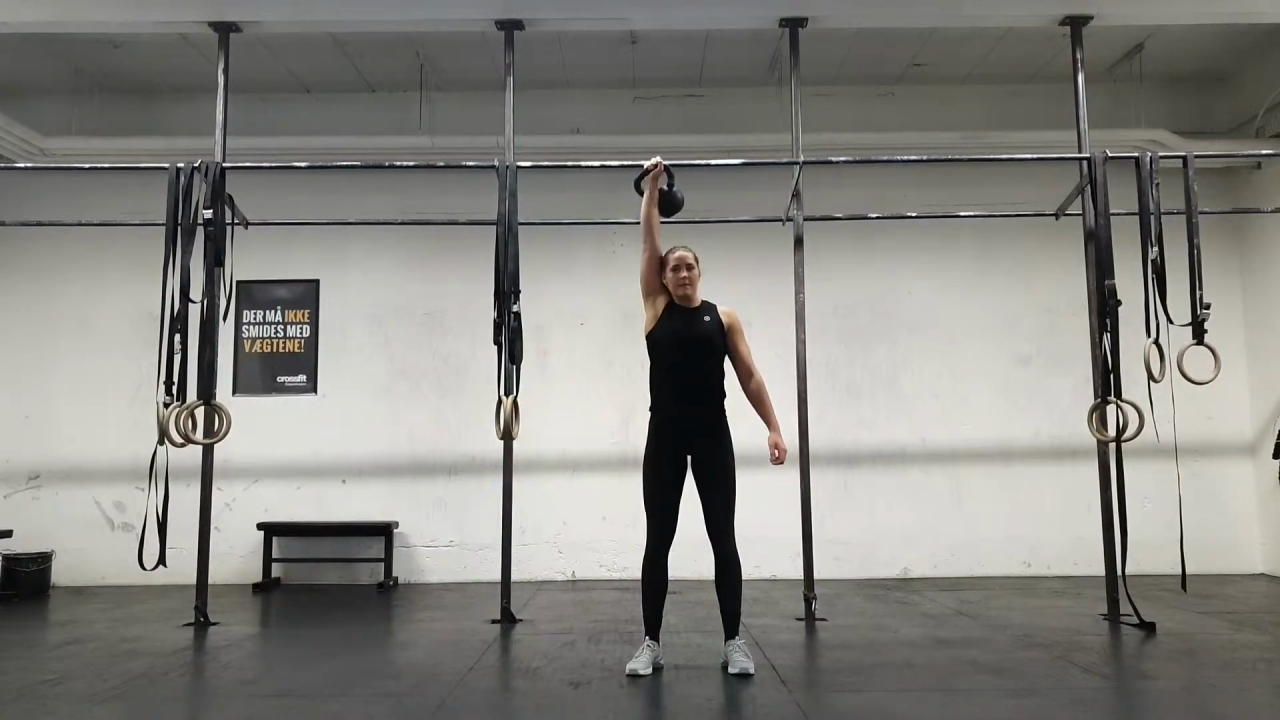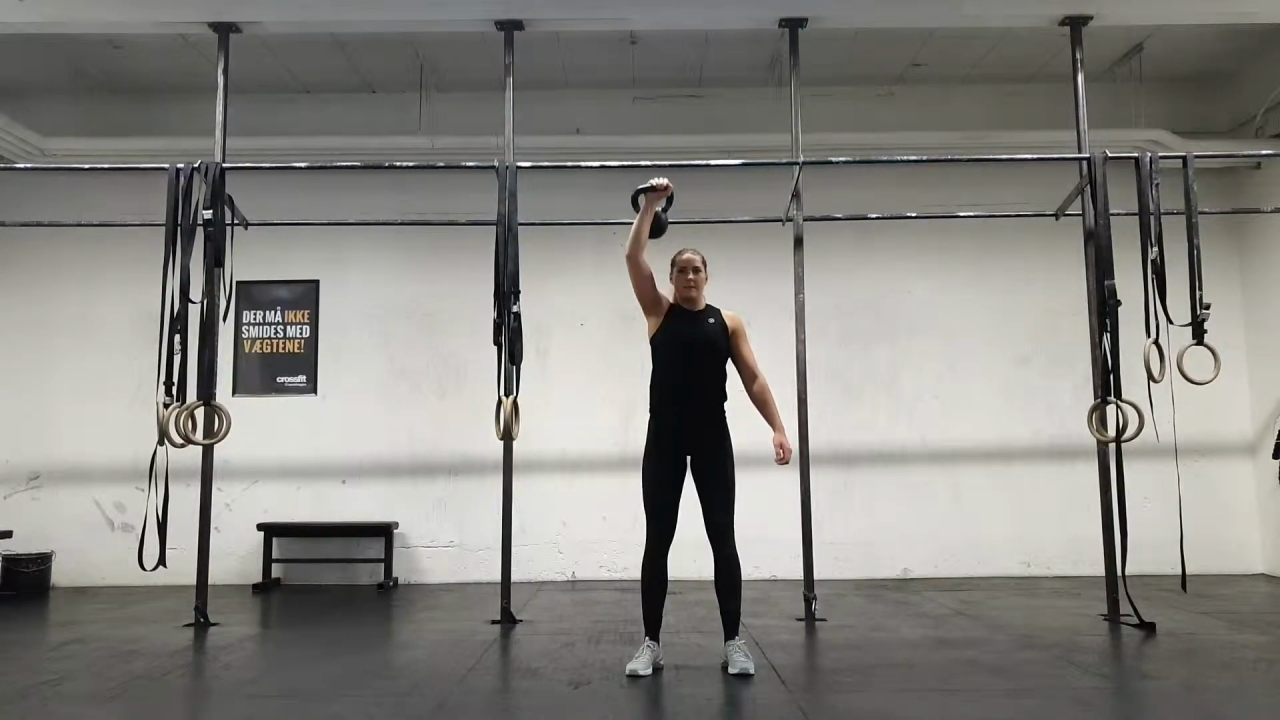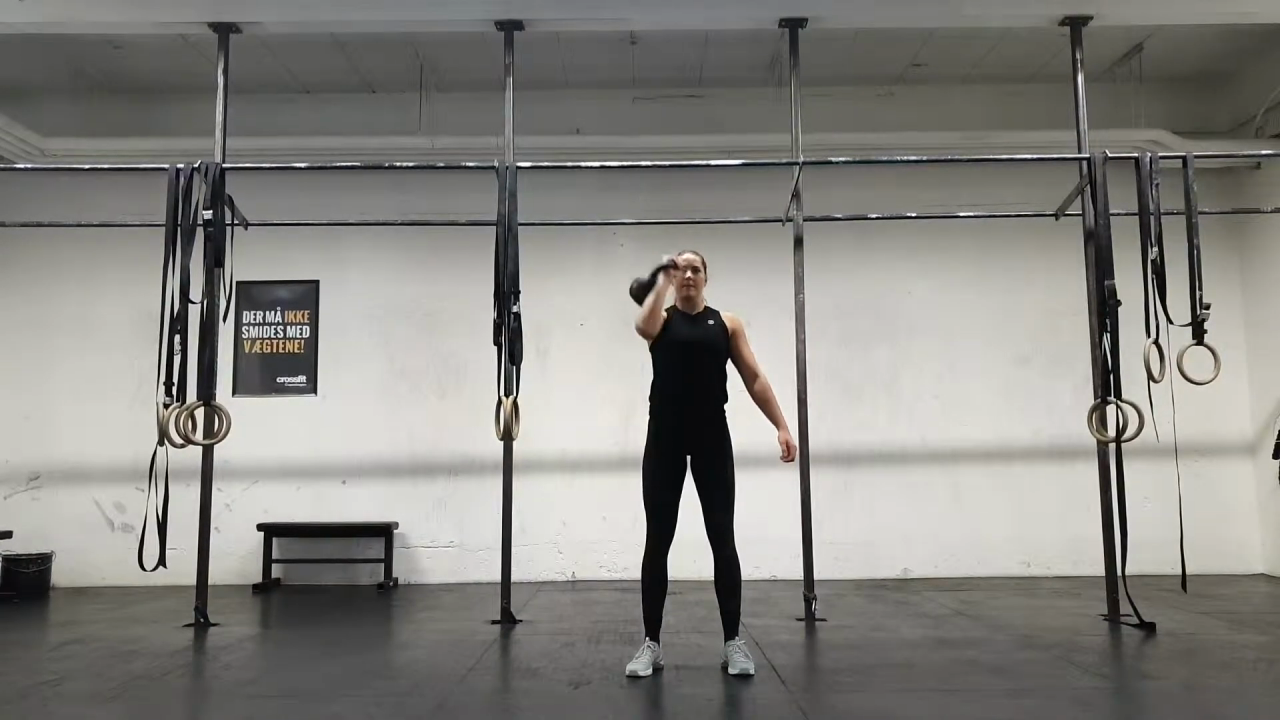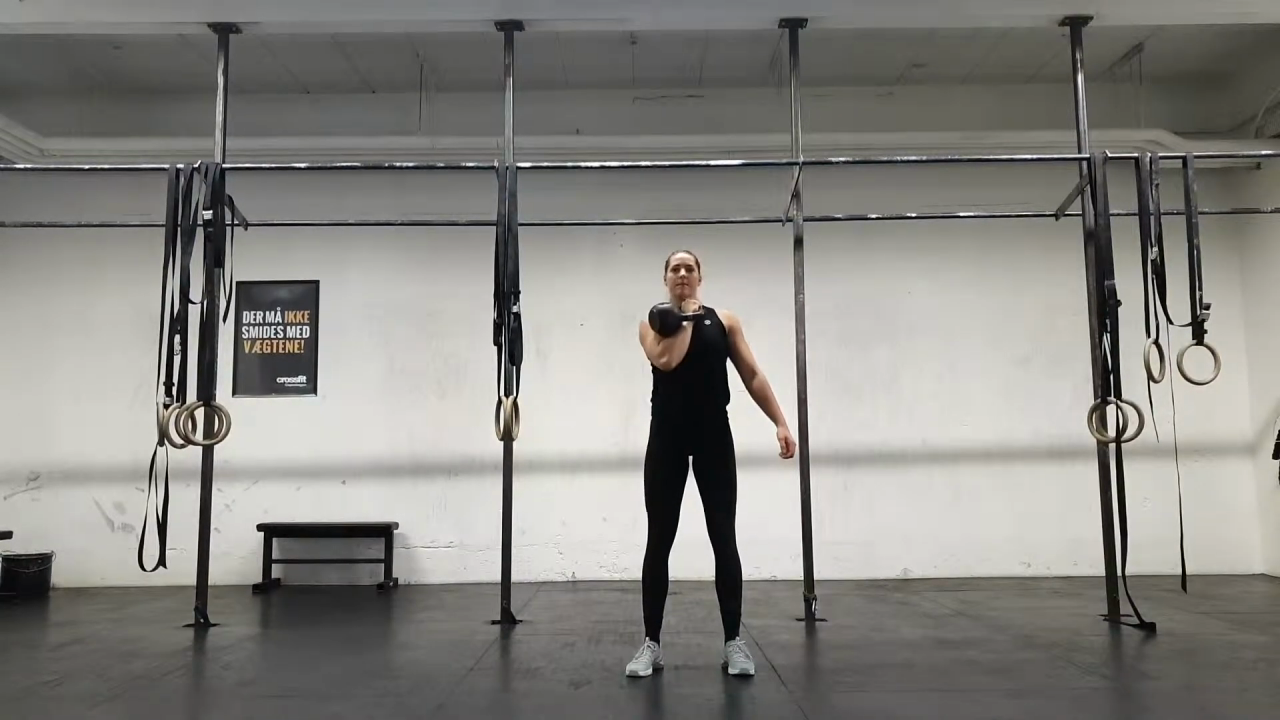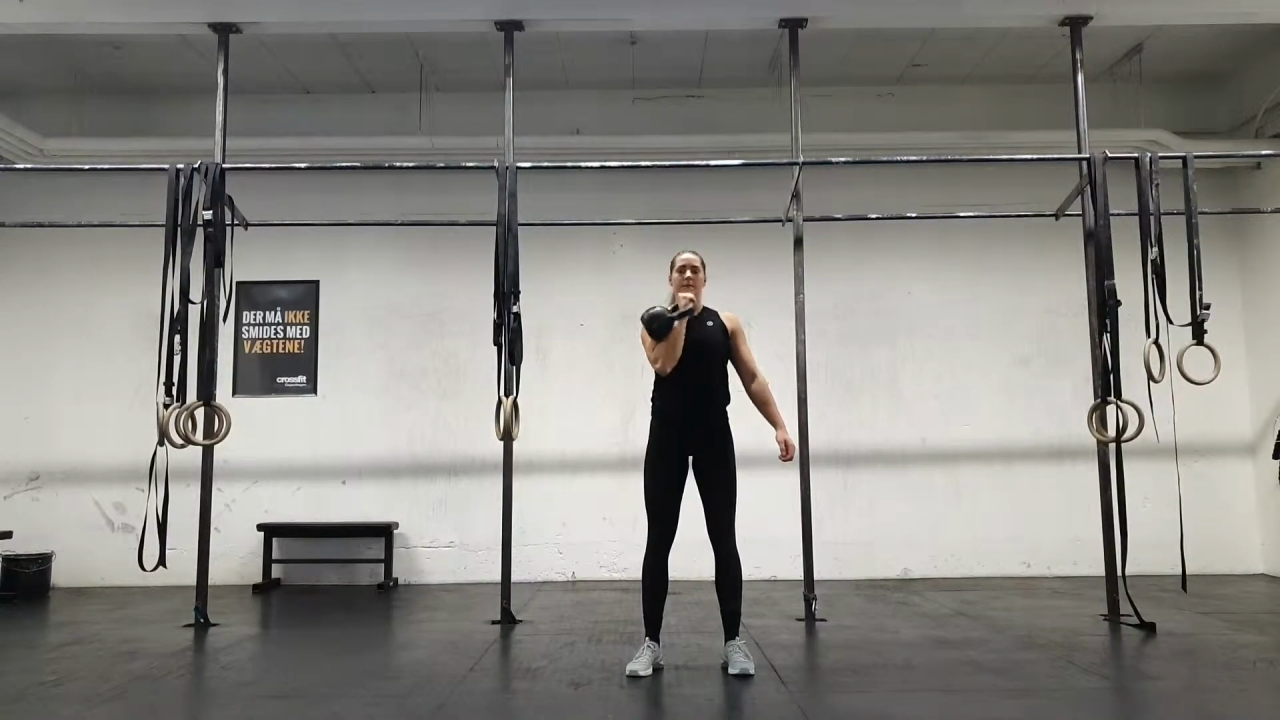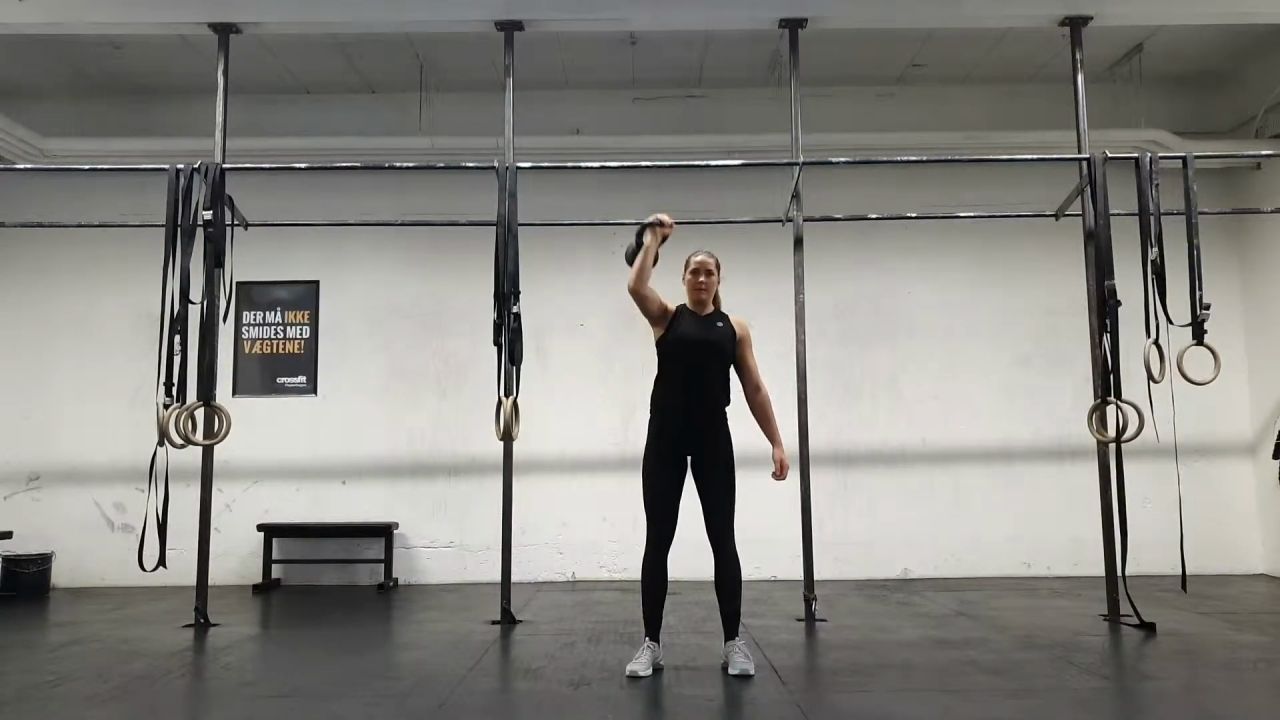
dt=0.4s
person 1, frame 1
left shoulder: (724, 318)
right shoulder: (656, 306)
left elbow: (750, 376)
right elbow: (649, 241)
left wrist: (773, 428)
right wrist: (652, 187)
left hip: (712, 435)
right hip: (665, 435)
left knee: (723, 539)
right knee: (658, 541)
left ankle: (733, 641)
right ankle: (651, 643)
person 1, frame 2
left shoulder: (727, 321)
right shoulder: (659, 312)
left elbow: (753, 378)
right elbow: (633, 258)
left wrist: (777, 428)
right wrist: (648, 206)
left hip: (711, 436)
right hip: (664, 437)
left knee: (723, 539)
right knee: (657, 541)
left ankle: (733, 641)
right ankle: (651, 643)
person 1, frame 3
left shoulder: (727, 322)
right shoulder: (662, 319)
left elbow: (754, 378)
right elbow: (642, 324)
left wrist: (781, 426)
right wrist: (662, 280)
left hip: (711, 436)
right hip: (664, 437)
left knee: (722, 538)
right knee: (657, 541)
left ankle: (733, 642)
right ankle: (651, 643)
person 1, frame 4
left shoulder: (724, 320)
right shoulder: (653, 323)
left elbow: (752, 375)
right elbow: (667, 361)
left wrist: (780, 422)
right wrist: (685, 319)
left hip: (713, 434)
right hip: (667, 435)
left knee: (724, 539)
right knee: (658, 540)
left ankle: (733, 642)
right ankle: (651, 644)
person 1, frame 5
left shoulder: (727, 322)
left elbow: (752, 378)
right elbow: (663, 366)
left wrist: (780, 426)
right wrist: (680, 317)
left hip: (714, 435)
right hip: (667, 435)
left knee: (724, 539)
right knee: (658, 540)
left ankle: (733, 642)
right ankle: (651, 643)
person 1, frame 6
left shoulder: (735, 327)
right shoulder: (667, 316)
left elbow: (754, 388)
right elbow: (636, 288)
left wrist: (777, 443)
right wrist: (653, 239)
left hip: (713, 438)
right hip: (666, 436)
left knee: (723, 540)
right knee: (658, 541)
left ankle: (733, 643)
right ankle: (651, 644)
